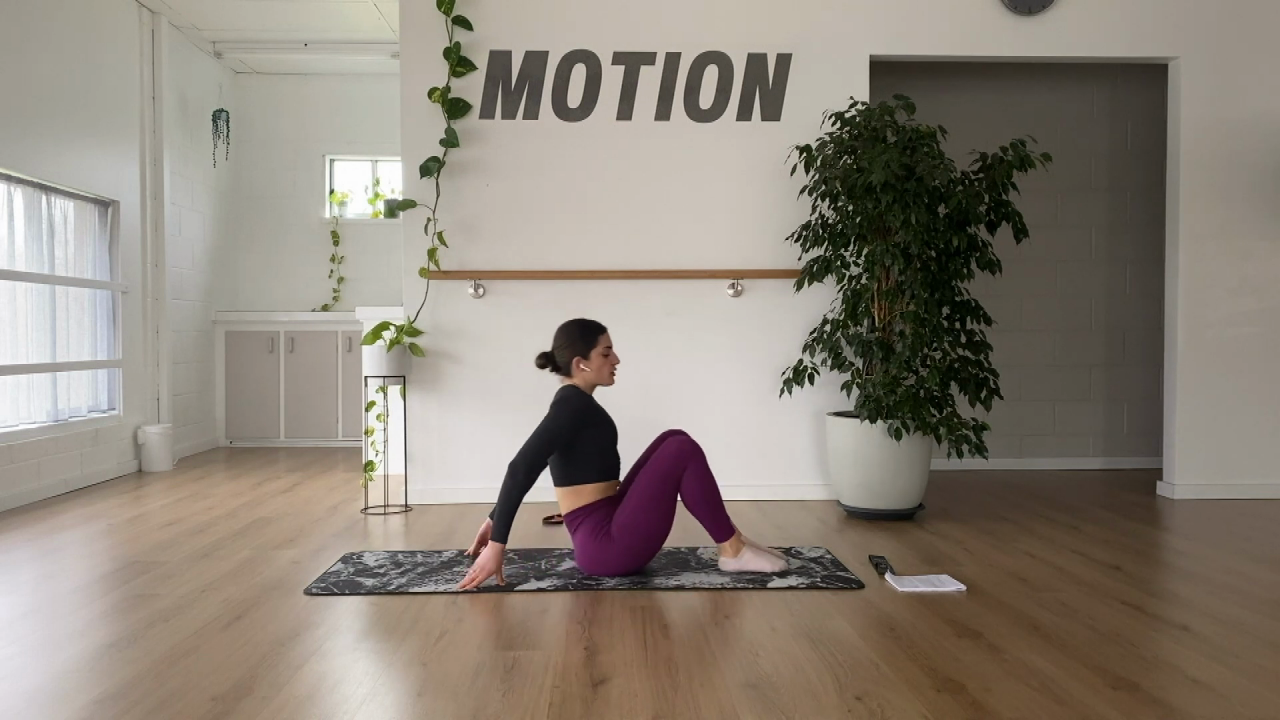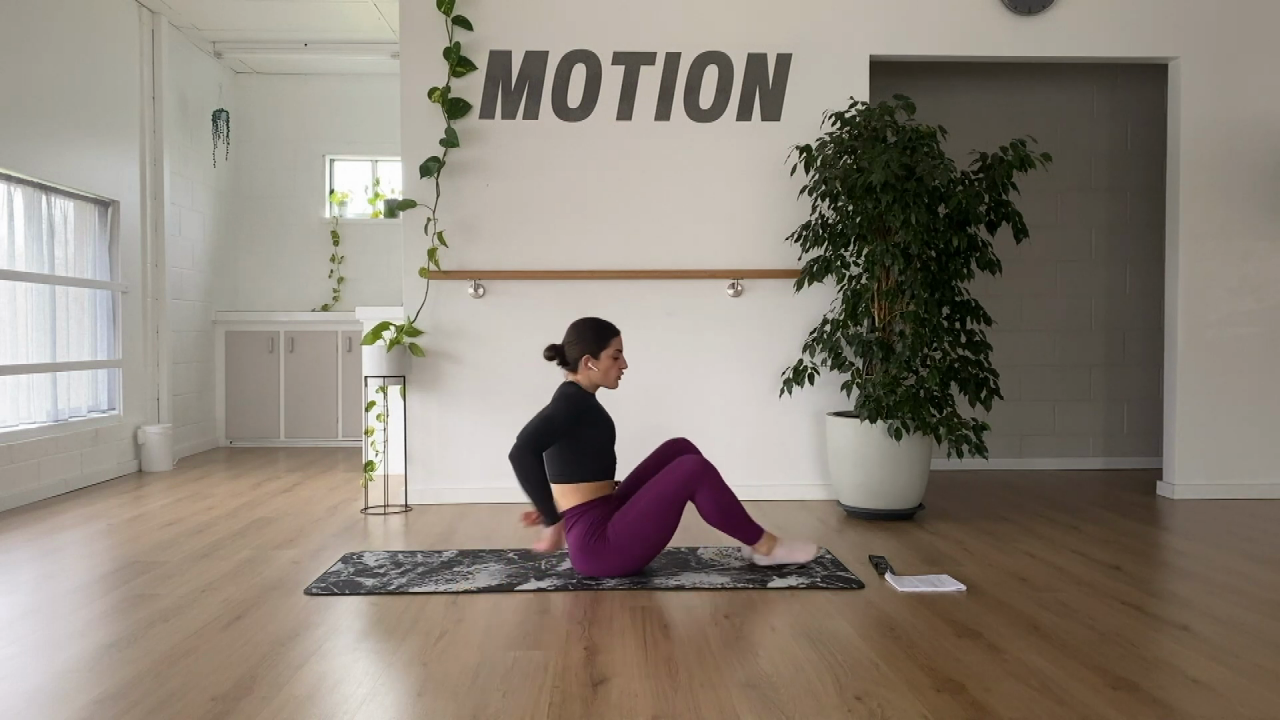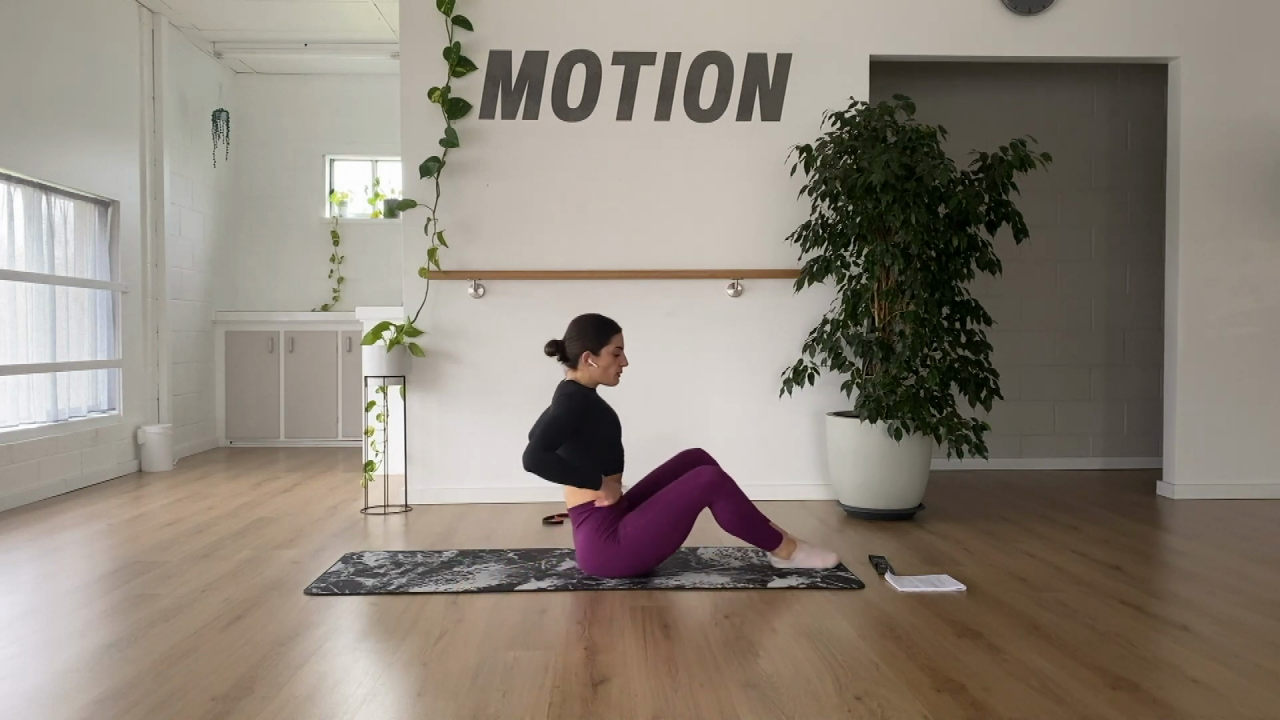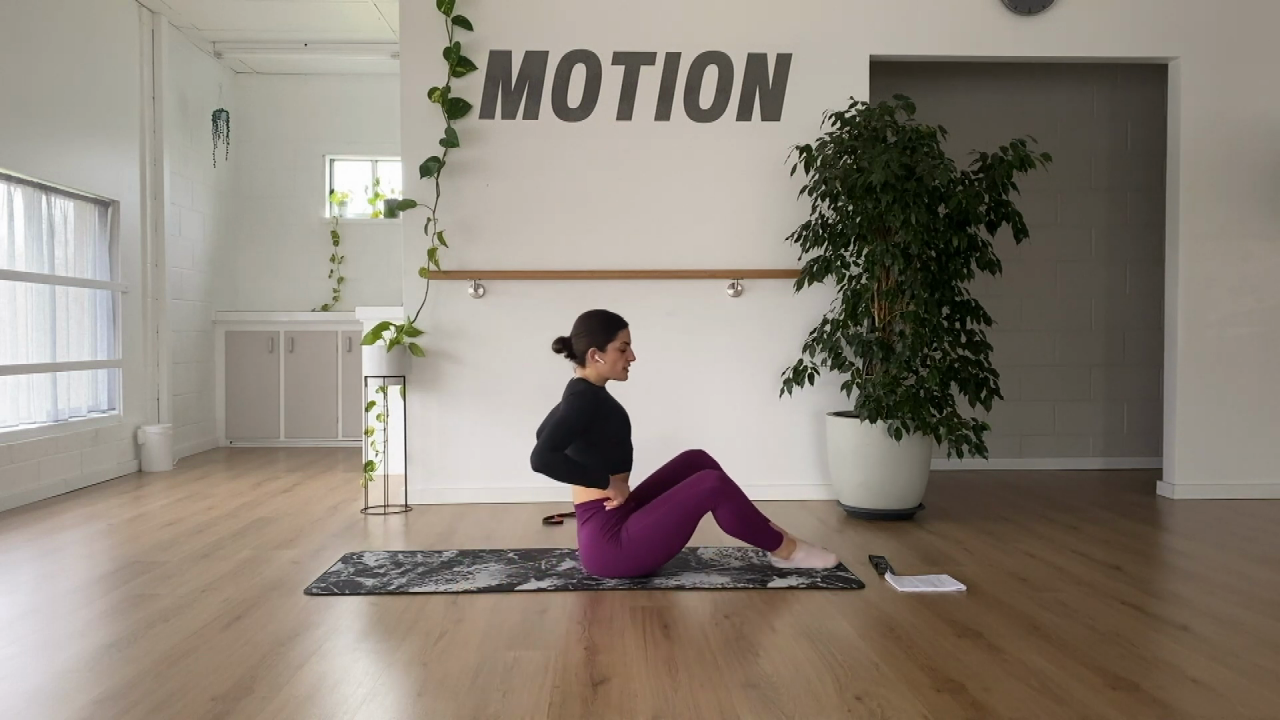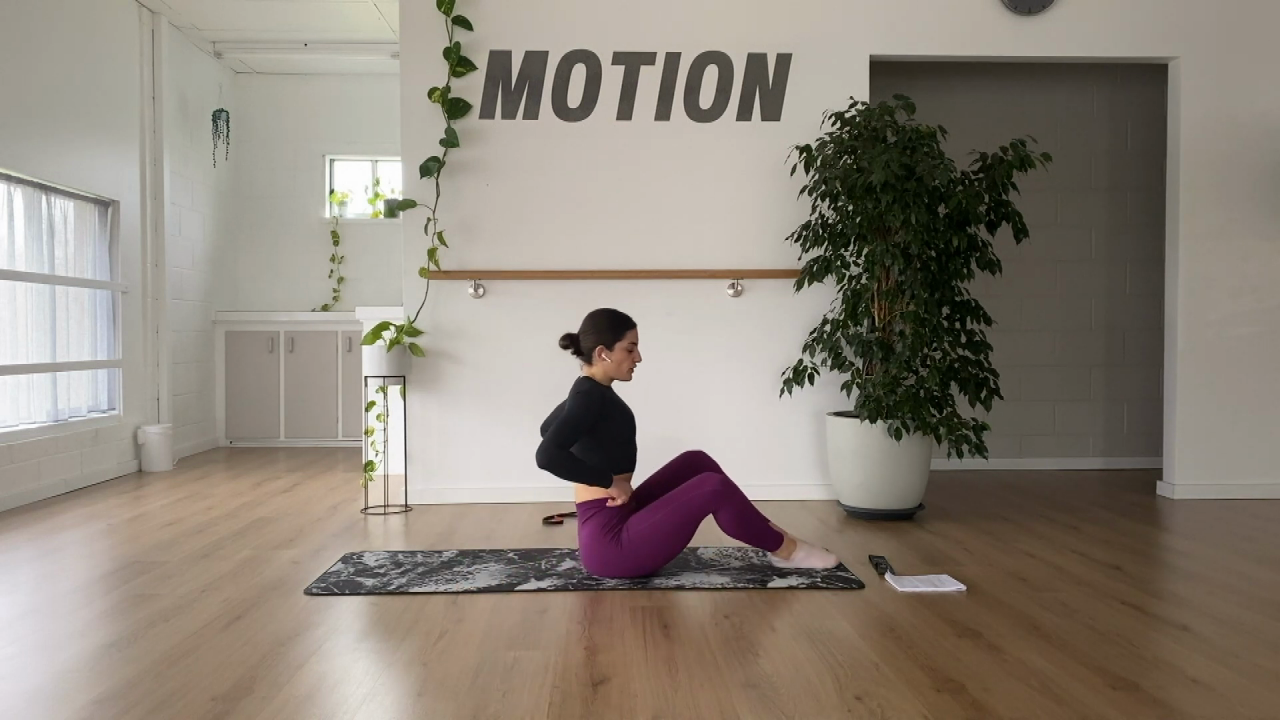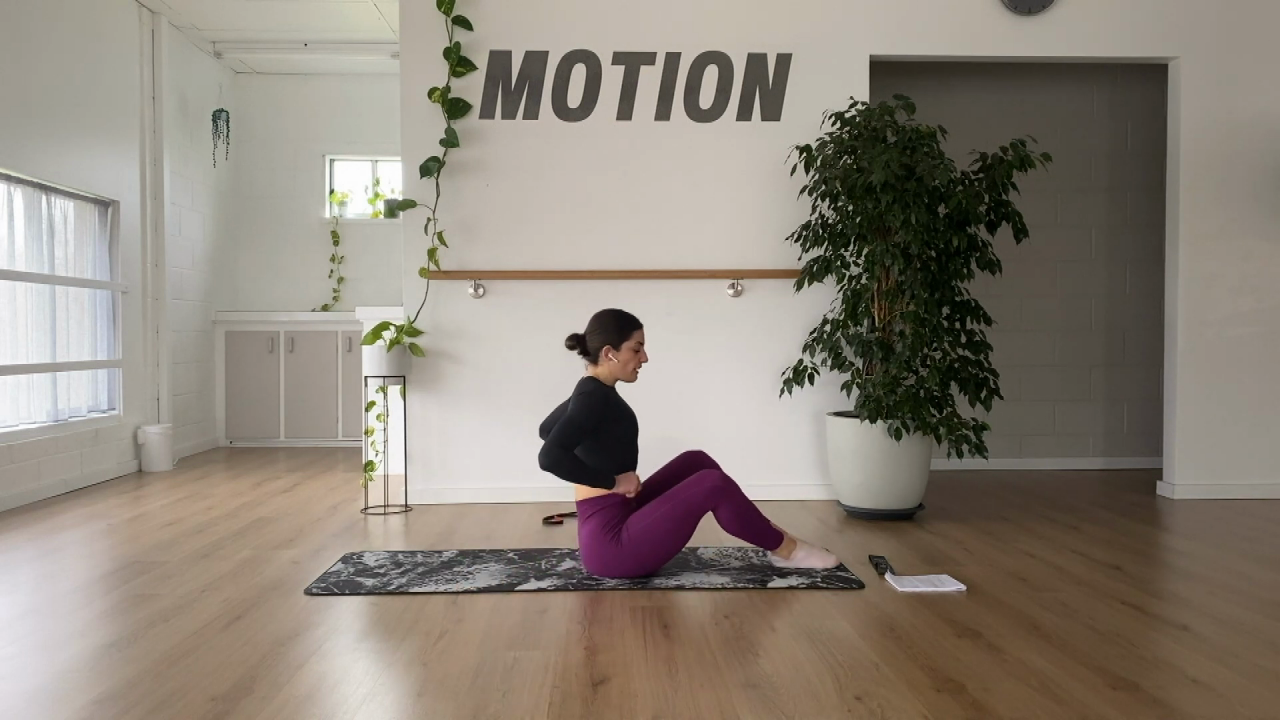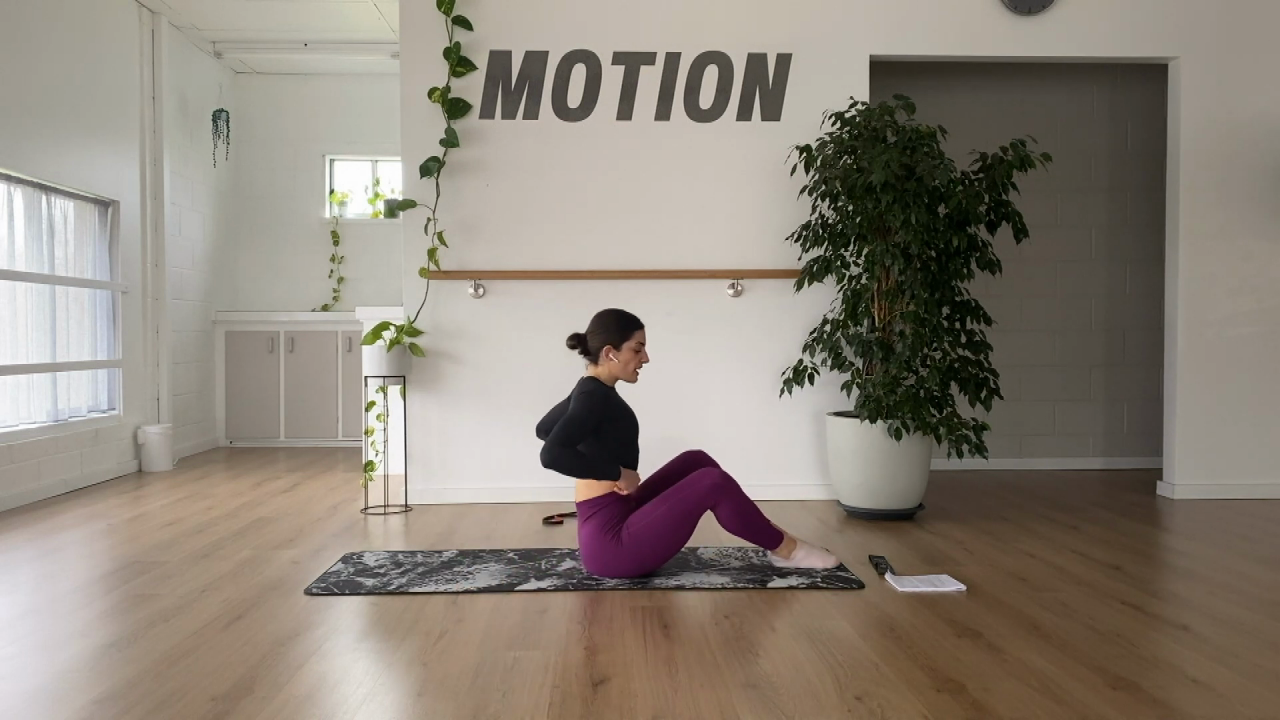
dt=0.2s
person 1, frame 1
left shoulder: (574, 399)
right shoulder: (573, 406)
left elbow: (527, 463)
right elbow: (521, 469)
left wrist: (495, 523)
right wrist: (499, 543)
left hip: (603, 528)
right hip: (606, 547)
left knee: (673, 441)
right knee: (683, 449)
left ankle: (731, 542)
right ankle: (733, 549)
person 1, frame 2
left shoulder: (574, 396)
right shoulder: (572, 401)
left elbow: (530, 444)
right elbow: (520, 453)
left wrist: (547, 507)
right wrist: (553, 521)
left hip: (602, 524)
right hip: (598, 544)
left knee: (679, 448)
right knee: (692, 469)
left ankle: (756, 536)
right ankle: (765, 546)
person 1, frame 3
left shoulder: (575, 394)
right shoulder: (574, 400)
left elbow: (537, 435)
right elbow: (534, 457)
right wrist: (598, 482)
left hip: (613, 524)
right hip: (606, 545)
left knee: (695, 460)
right knee: (709, 480)
left ankle: (772, 535)
right ankle: (784, 549)
person 1, frame 4
left shoulder: (585, 393)
right shoulder: (584, 399)
left elbow: (544, 433)
right elbow: (542, 458)
right wrist: (606, 482)
left hip: (618, 522)
right hip: (609, 544)
left knee: (696, 462)
right knee: (712, 485)
left ankle: (770, 533)
right ankle: (784, 549)
person 1, frame 5
left shoulder: (590, 391)
right shoulder: (590, 397)
left elbow: (548, 429)
right elbow: (547, 455)
right wrist: (608, 482)
left hip: (620, 522)
right hip: (610, 544)
left knee: (696, 463)
right knee: (714, 488)
left ankle: (769, 533)
right ankle: (785, 549)
person 1, frame 6
left shoulder: (592, 391)
right shoulder: (594, 397)
left elbow: (547, 430)
right elbow: (550, 457)
right wrist: (613, 479)
left hip: (618, 521)
right hip: (610, 544)
left knee: (695, 462)
right knee: (713, 484)
left ankle: (770, 534)
right ankle: (784, 549)
person 1, frame 7
left shoulder: (591, 391)
right shoulder: (595, 397)
left elbow: (543, 429)
right elbow: (551, 454)
right wrist: (616, 472)
left hip: (617, 521)
right hip: (610, 544)
left knee: (696, 461)
right knee: (713, 482)
left ankle: (771, 535)
right ankle: (784, 549)
